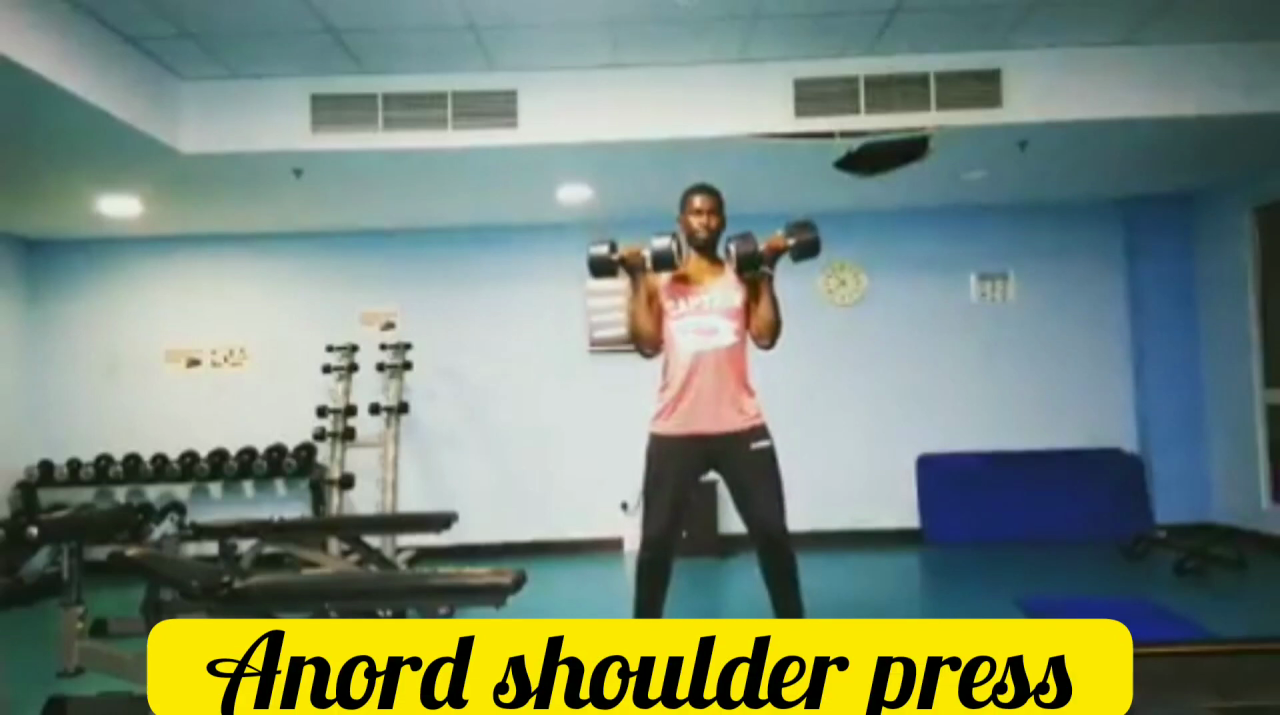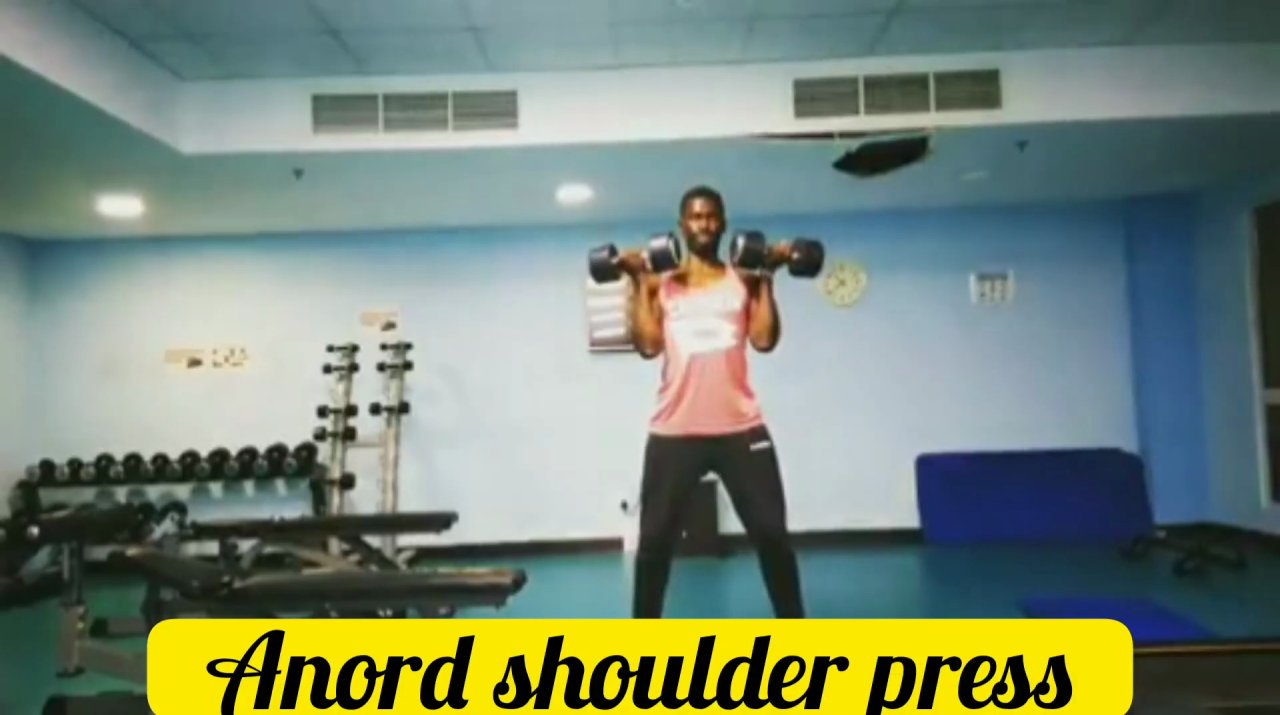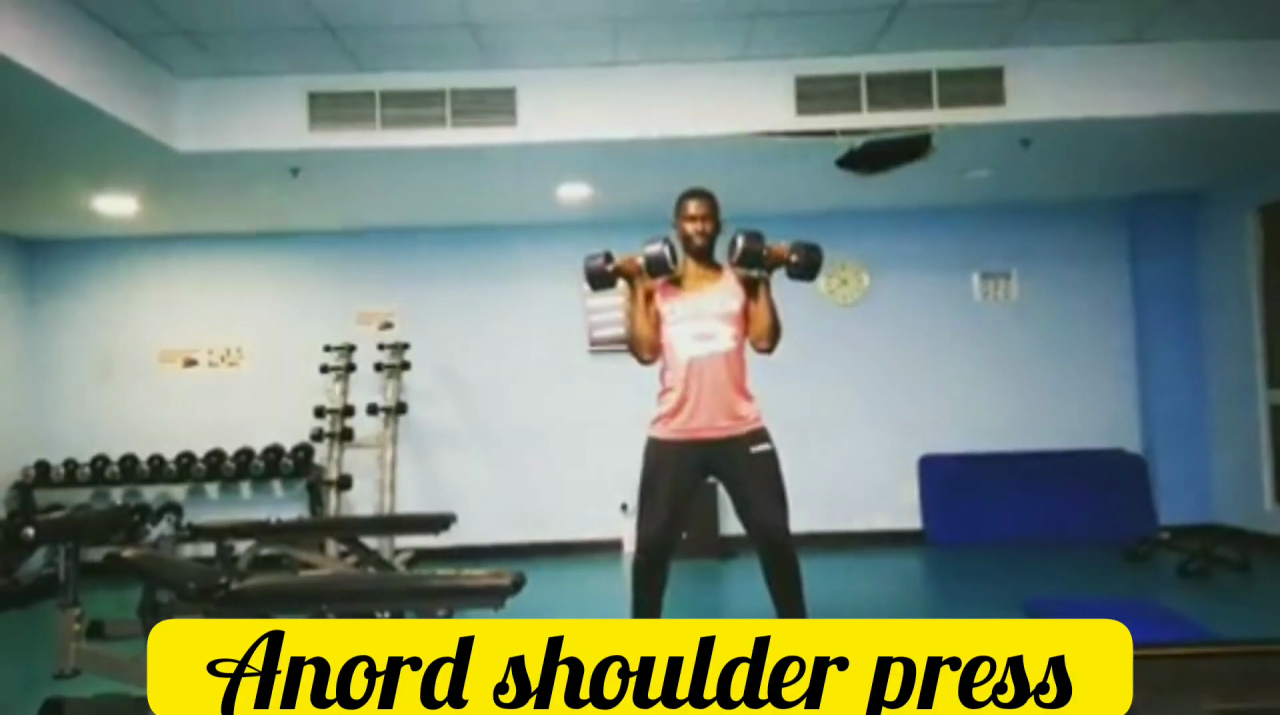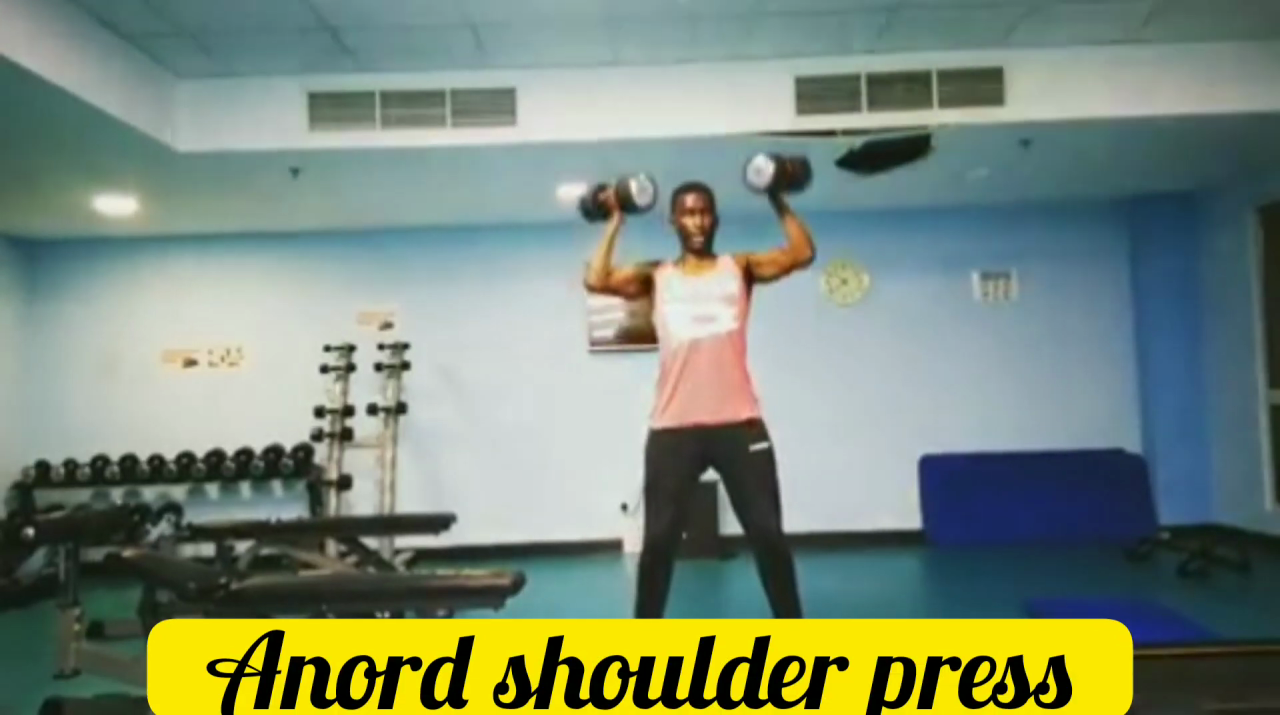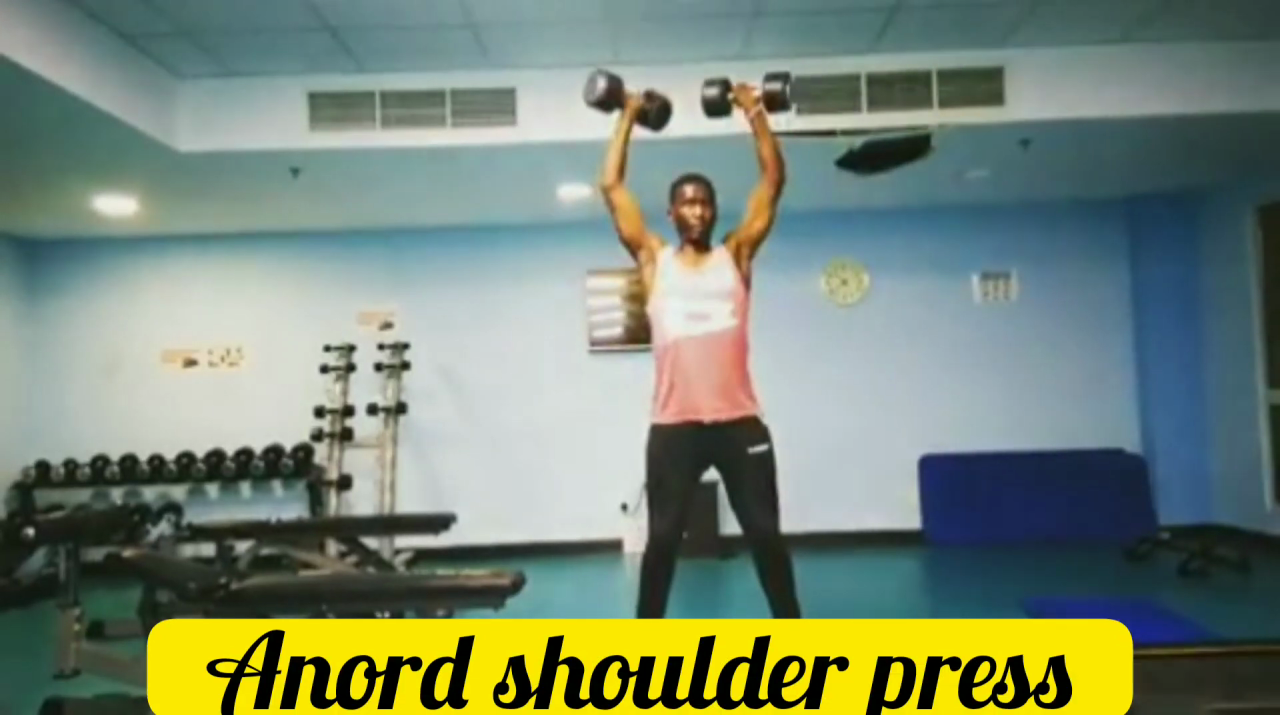
dt=0.5s
person 1, frame 1
left shoulder: (743, 276)
right shoulder: (660, 280)
left elbow: (766, 336)
right elbow: (647, 344)
left wrist: (766, 272)
right wrist: (637, 278)
left hip: (740, 426)
right hip: (675, 429)
left knee: (771, 530)
right knee: (657, 537)
person 1, frame 2
left shoulder: (744, 280)
right shoulder: (660, 283)
left elbow: (765, 340)
right elbow: (647, 345)
left wrist: (767, 277)
right wrist: (638, 281)
left hip: (740, 427)
right hip: (675, 431)
left knee: (771, 532)
right knee: (655, 538)
person 1, frame 3
left shoulder: (741, 282)
right shoulder: (657, 288)
left elbow: (765, 341)
right elbow: (644, 352)
left wrist: (763, 281)
right wrist: (635, 288)
left hip: (740, 430)
right hip: (673, 435)
left knee: (774, 535)
right knee: (652, 542)
person 1, frame 4
left shoulder: (741, 268)
right shoulder: (656, 276)
left elbow: (802, 253)
right elbow: (596, 278)
left wrist: (778, 203)
right wrist: (616, 218)
left hip: (739, 423)
right hip: (673, 427)
left knee: (767, 533)
right knee: (659, 538)
person 1, frame 5
left shoulder: (736, 255)
right shoulder: (654, 260)
left elbow: (772, 177)
right elbow: (611, 186)
left wrist: (753, 111)
right wrist: (627, 119)
left hip: (738, 422)
right hip: (674, 426)
left knee: (765, 536)
right knee: (662, 539)
